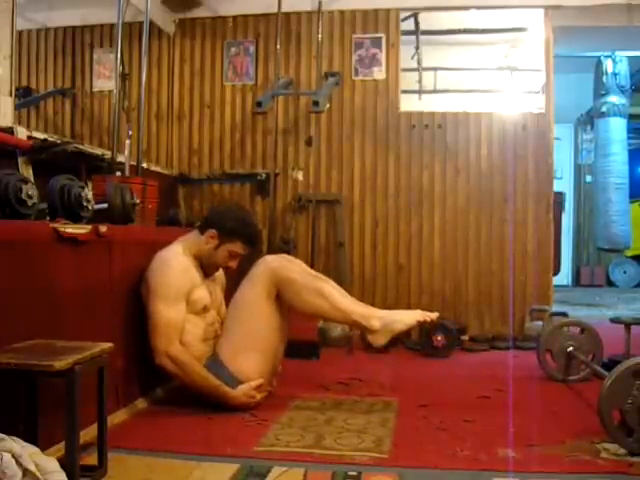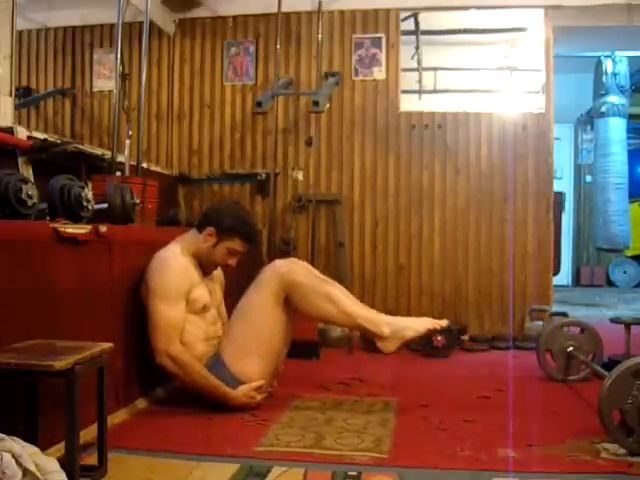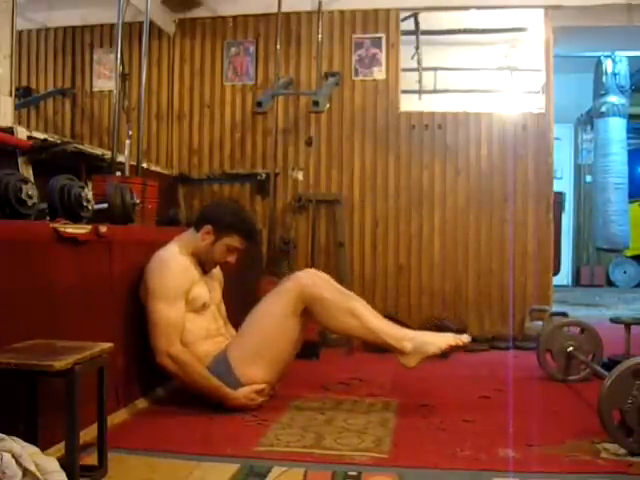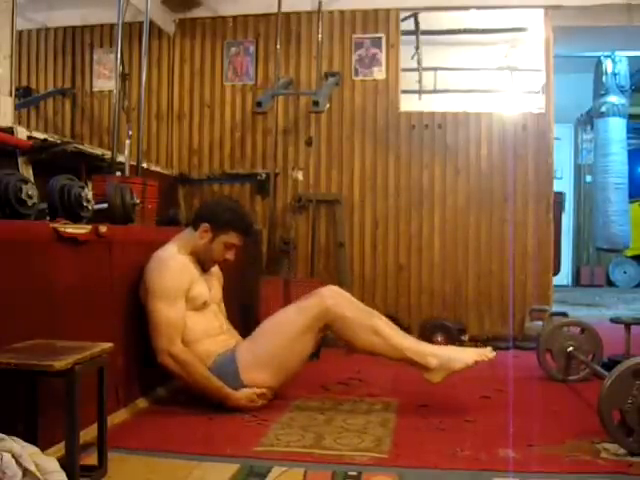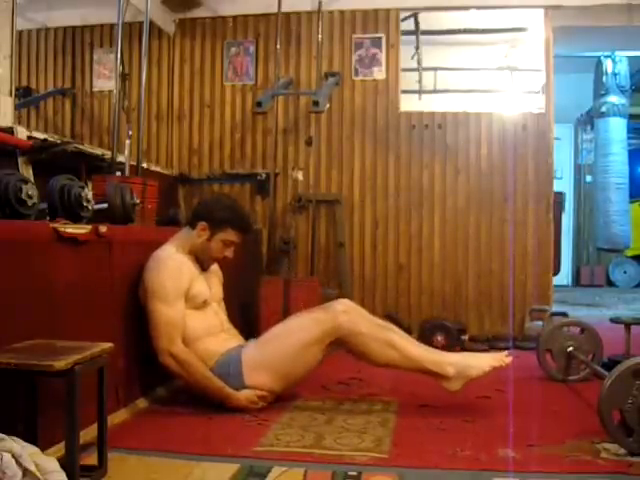
dt=0.3s
person 1, frame 1
left shoulder: (210, 268)
right shoulder: (172, 266)
right elbow: (166, 353)
left wrist: (264, 363)
right wrist: (227, 395)
left hip: (229, 370)
right hip: (221, 377)
left knee: (282, 268)
right knee: (272, 267)
left ankle: (372, 321)
right ankle: (374, 321)
person 1, frame 2
left shoulder: (209, 268)
right shoulder: (170, 267)
right elbow: (166, 353)
left wrist: (262, 362)
right wrist: (227, 395)
left hip: (230, 365)
right hip: (221, 376)
left knee: (293, 272)
right knee: (282, 272)
left ankle: (383, 326)
right ankle: (385, 329)
person 1, frame 3
left shoulder: (208, 267)
right shoulder: (169, 266)
right elbow: (167, 352)
left wrist: (261, 360)
right wrist: (228, 396)
left hip: (232, 365)
right hip: (224, 377)
left knee: (311, 282)
right knee: (303, 285)
left ankle: (403, 341)
right ankle: (405, 343)
person 1, frame 4
left shoulder: (207, 267)
right shoulder: (168, 266)
right elbow: (168, 351)
left wrist: (255, 356)
right wrist: (228, 396)
left hip: (234, 363)
right hip: (226, 375)
left knee: (330, 300)
right knee: (327, 301)
left ankle: (428, 356)
right ankle: (431, 358)
person 1, frame 5
left shoulder: (207, 266)
right shoulder: (166, 266)
right elbow: (169, 351)
left wrist: (258, 357)
right wrist: (228, 396)
left hip: (237, 360)
right hip: (228, 374)
left knee: (340, 311)
right knee: (339, 317)
left ankle: (443, 365)
right ankle: (447, 367)
